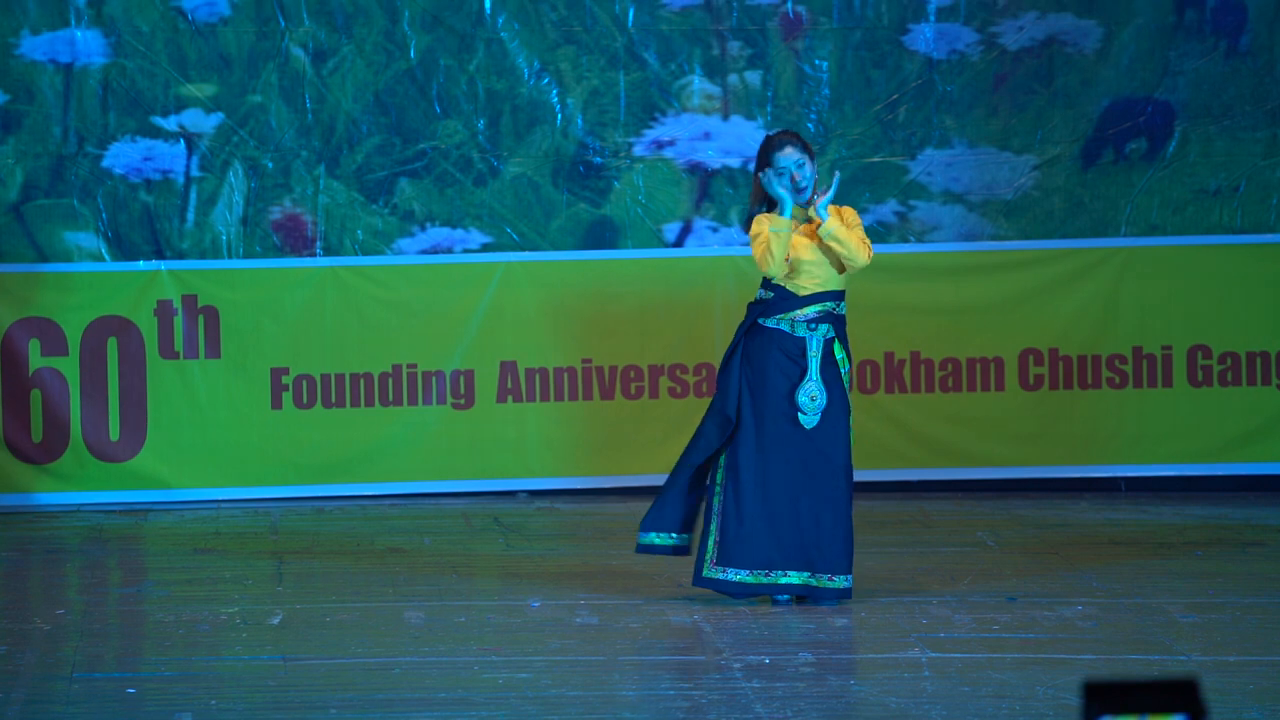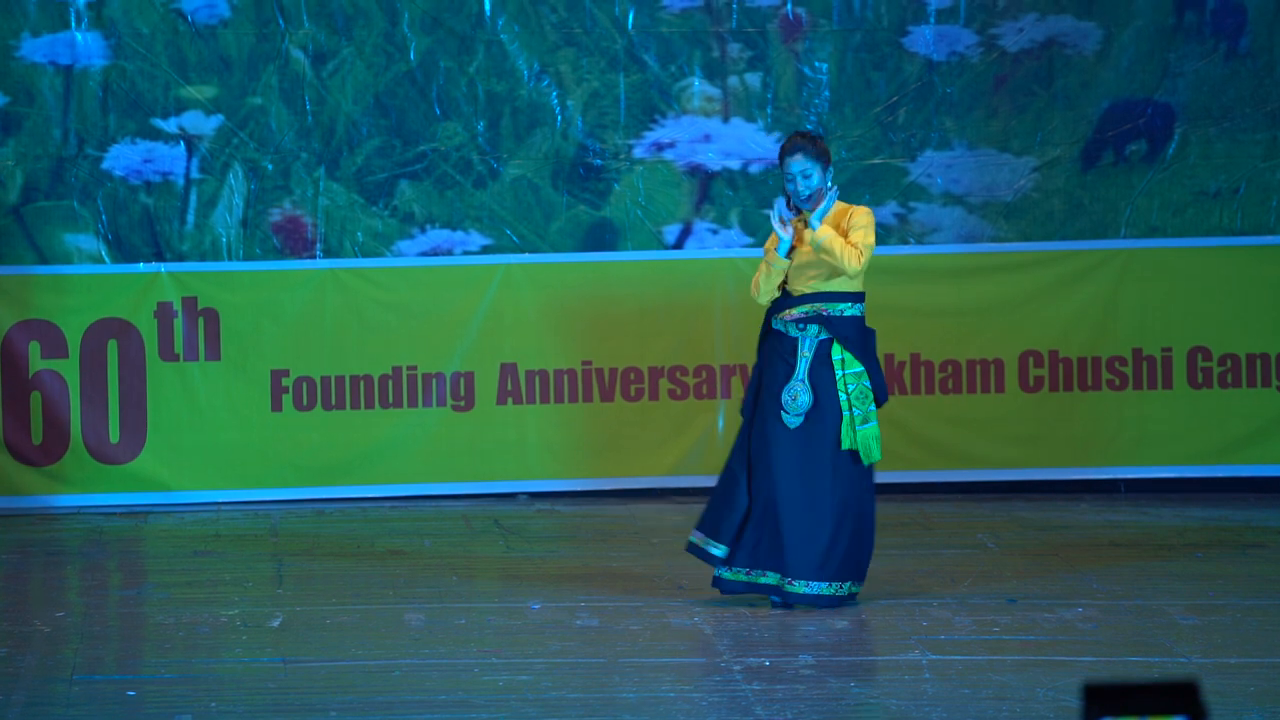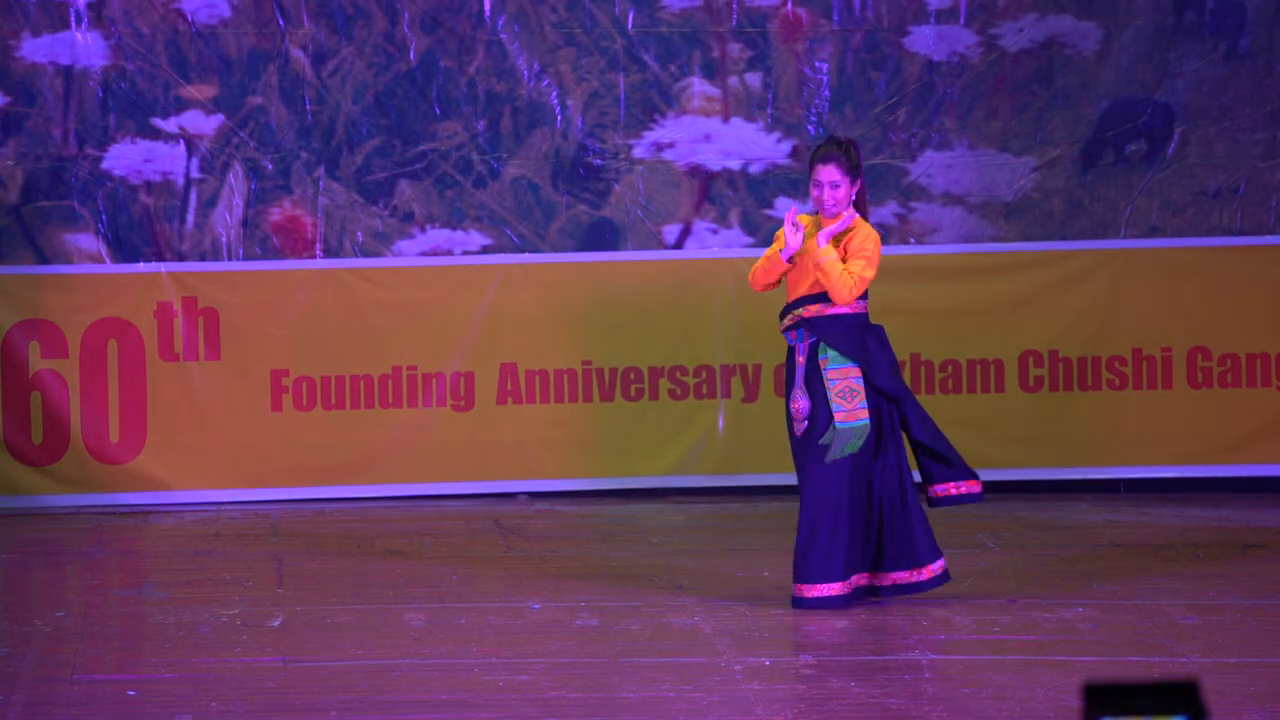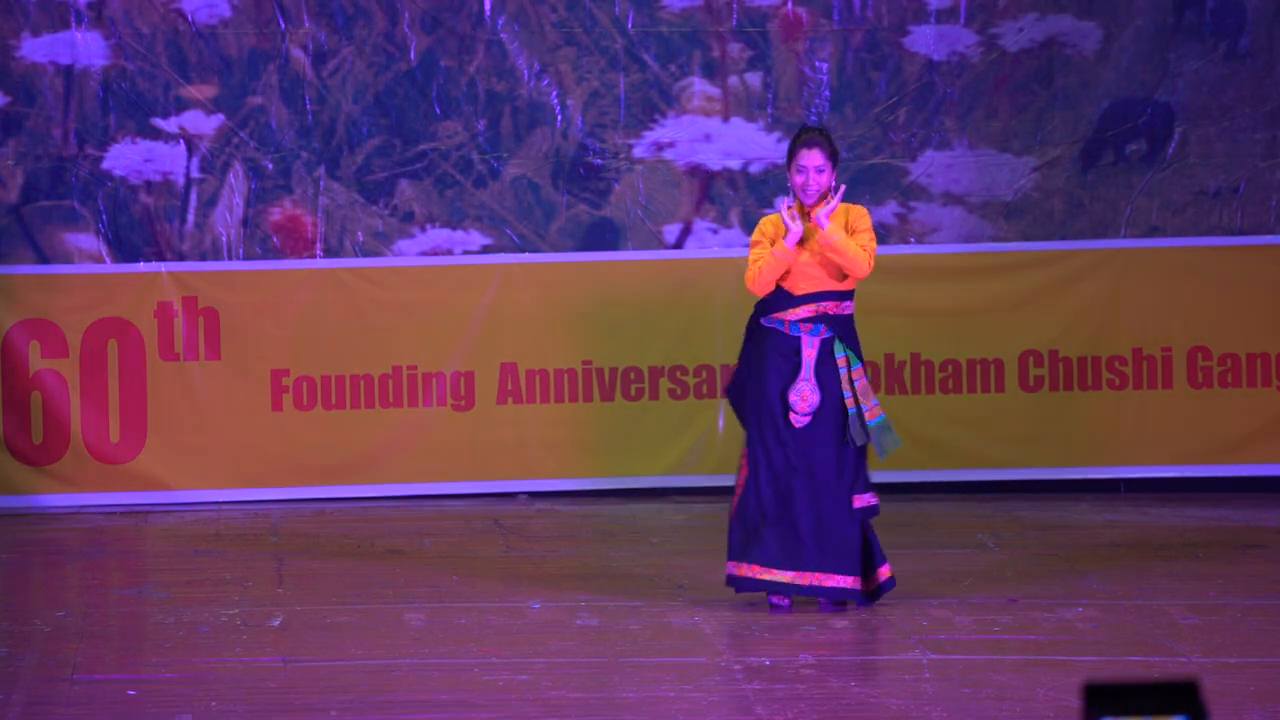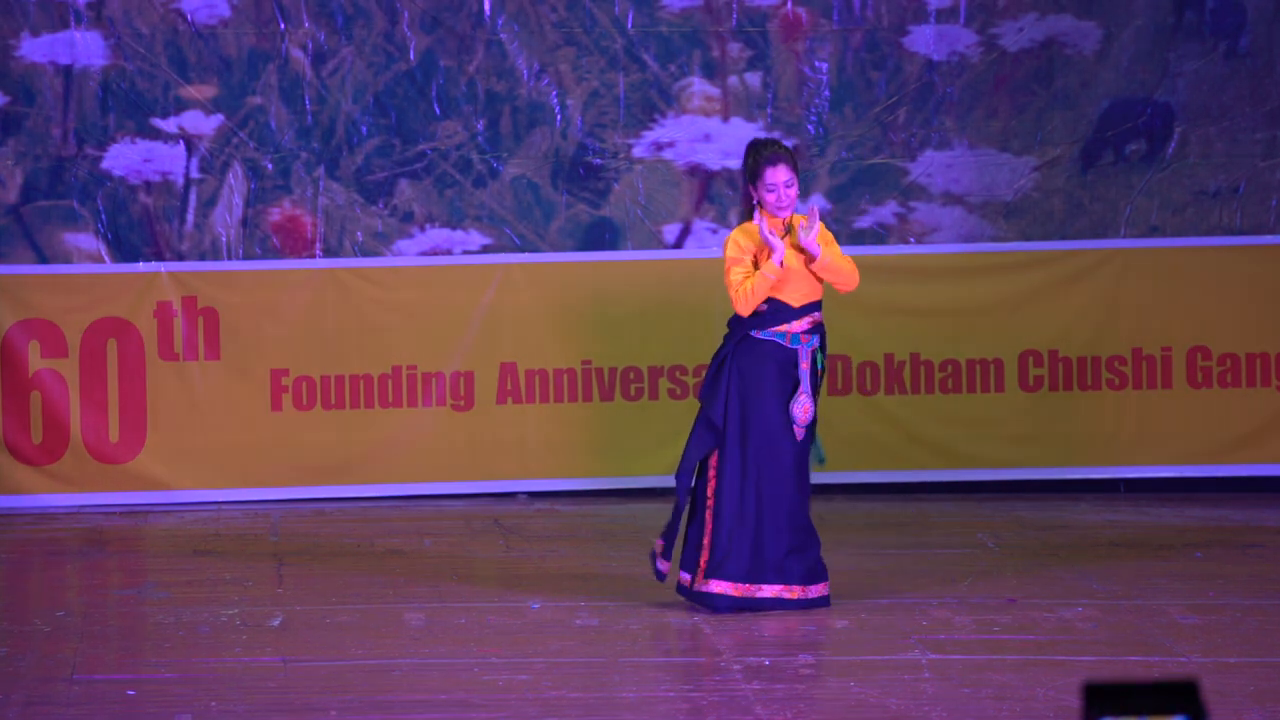
dt=0.5s
person 1, frame 1
left shoulder: (843, 217)
right shoulder: (766, 222)
left elbow: (860, 258)
right elbow: (772, 263)
left wrist: (823, 215)
right wrist: (786, 211)
left hip: (824, 349)
right hip: (773, 348)
left knee: (823, 458)
right knee: (771, 454)
left ankle: (821, 573)
right ankle: (776, 572)
person 1, frame 2
left shoulder: (855, 217)
right shoulder: (786, 227)
left elbow: (854, 264)
right elbow: (763, 288)
left wrist: (818, 224)
right wrist: (781, 238)
left hip: (837, 350)
right hip: (786, 352)
left knee: (827, 463)
right knee: (774, 455)
left ankle: (823, 575)
right ankle: (777, 573)
person 1, frame 3
left shoulder: (863, 236)
right shoulder: (799, 226)
left elbow: (844, 291)
right elbow: (758, 281)
left wrist: (821, 243)
right wrist: (784, 251)
left hip: (846, 355)
right hip: (805, 356)
left knee: (839, 466)
right knee: (818, 467)
left ankle: (830, 578)
person 1, frame 4
left shoulder: (854, 216)
right shoulder: (771, 224)
left elbow: (861, 267)
right elbow: (757, 284)
left wrist: (827, 230)
right wrist: (793, 236)
left hip: (830, 351)
right hip: (778, 351)
left knee: (830, 461)
right knee: (778, 459)
left ankle: (834, 574)
right ankle: (777, 575)
person 1, frame 5
left shoulder: (811, 228)
right shoulder: (743, 238)
left elbow: (849, 280)
right elbow: (743, 302)
left wrist: (814, 248)
right wrist: (776, 256)
left hip: (800, 362)
right hip: (757, 360)
left knee: (786, 468)
right knee: (747, 465)
left ankle: (785, 576)
right ankle: (738, 578)
